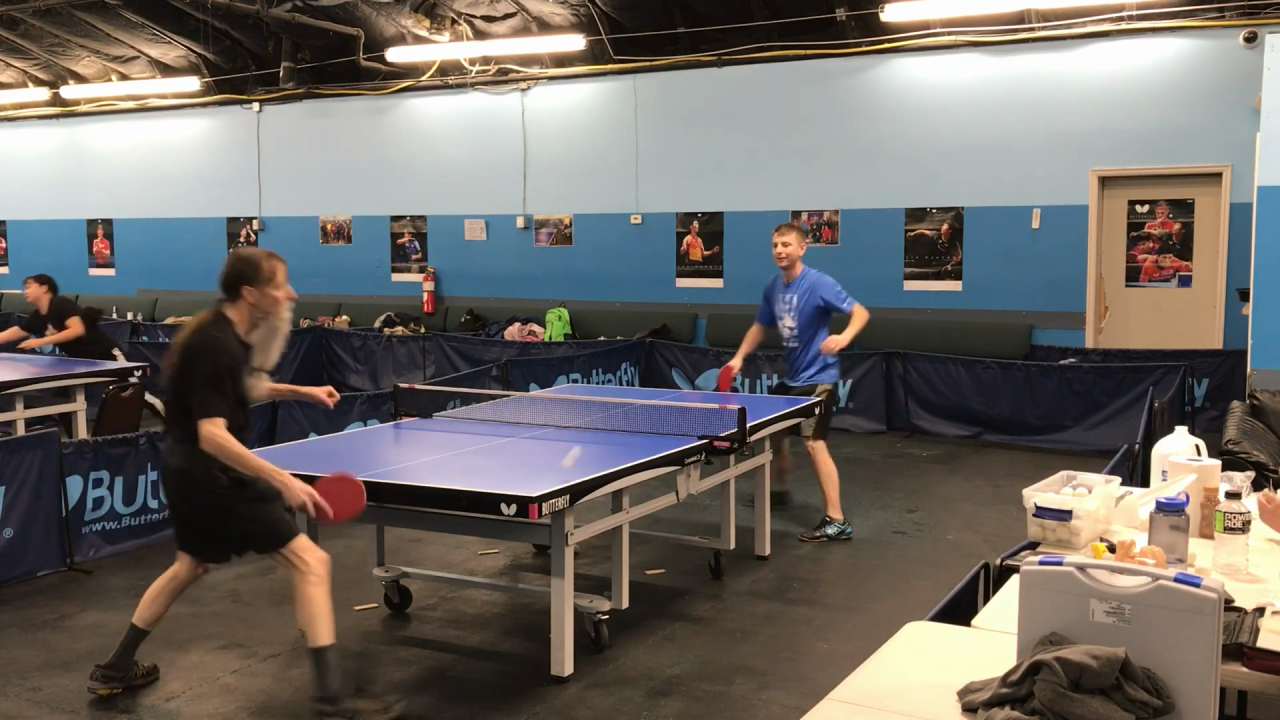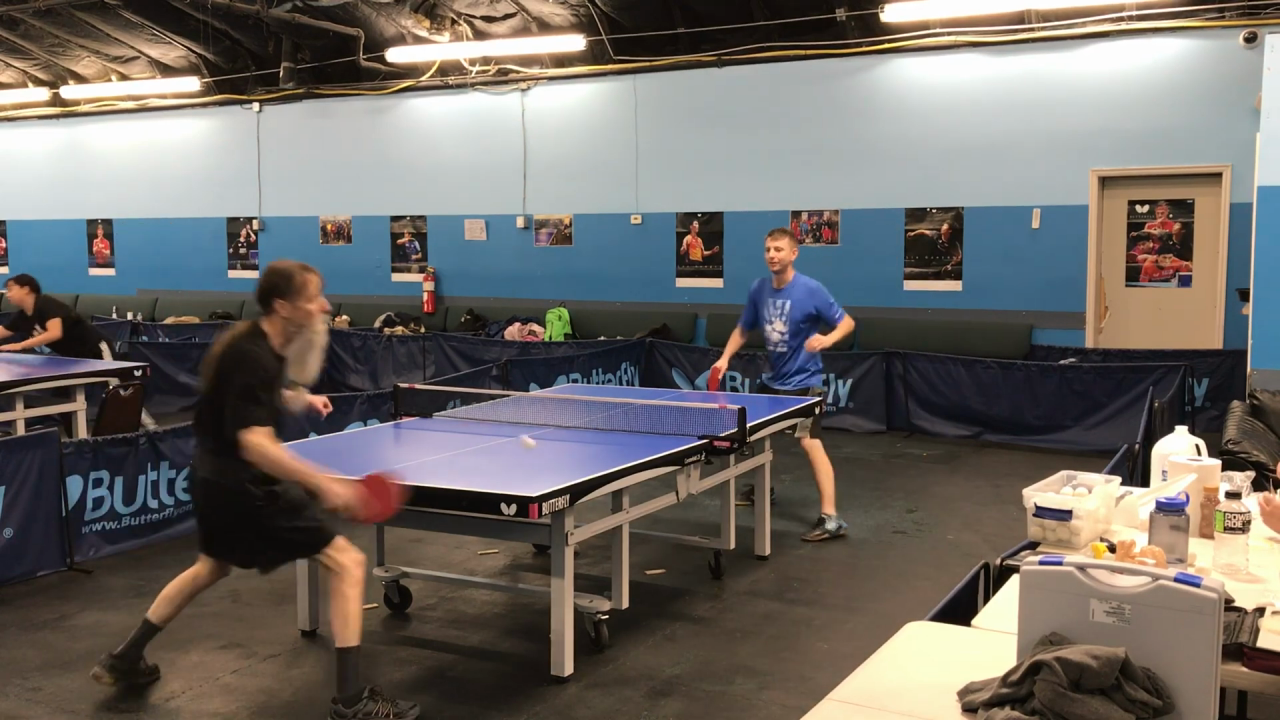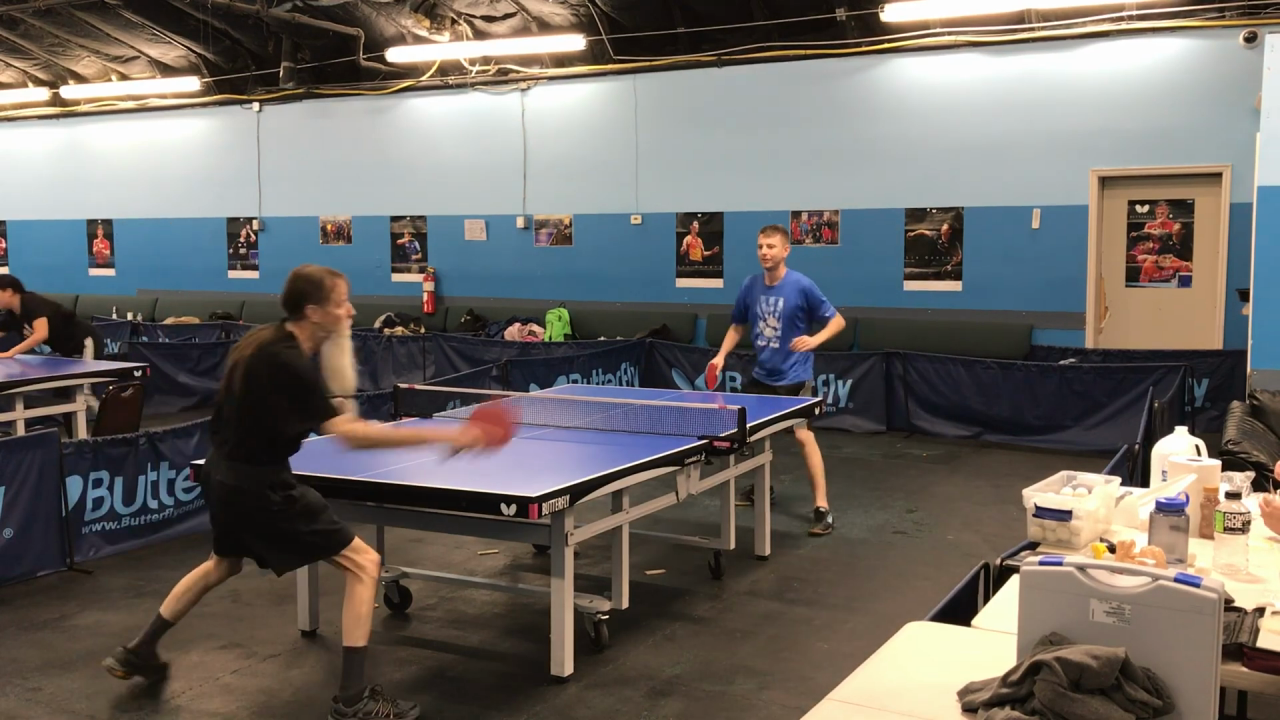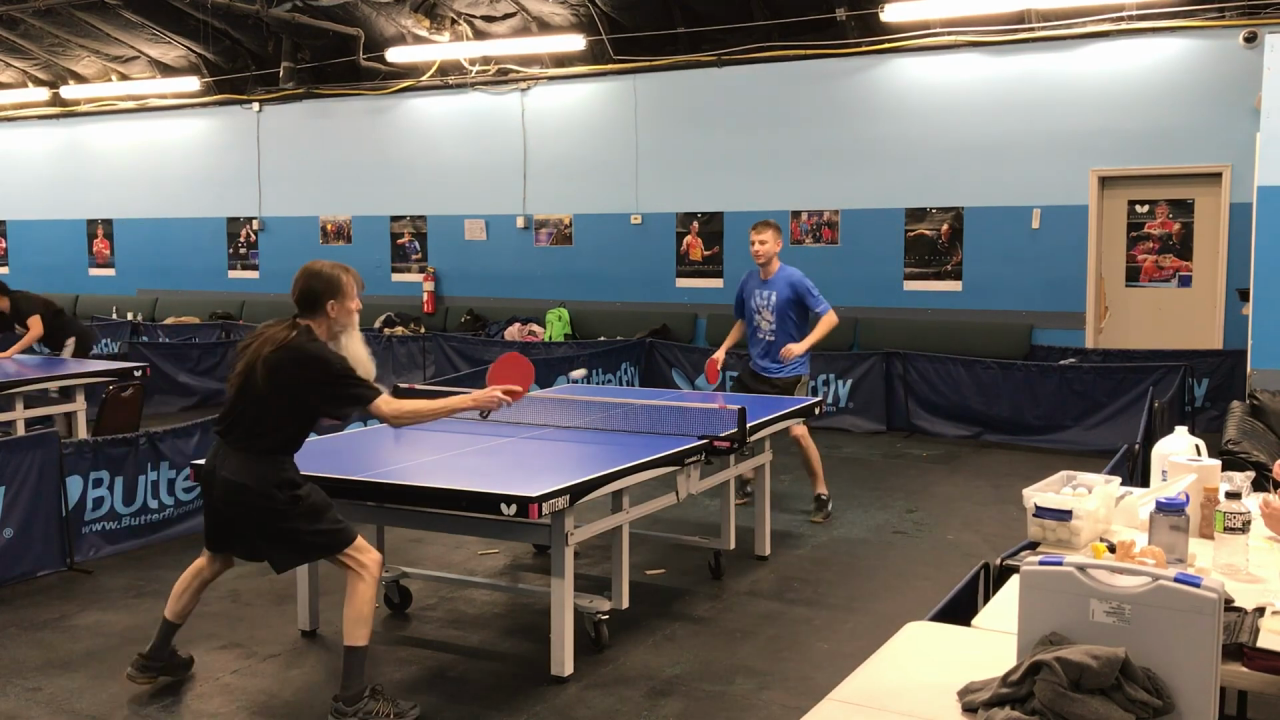
dt=0.1s
person 1, frame 1
left shoulder: (223, 331)
right shoulder: (217, 345)
right elbow: (213, 436)
left wrist: (302, 391)
right wrist: (282, 480)
left hip: (187, 468)
right hip: (210, 472)
left knee: (190, 563)
right knee: (311, 564)
left ankle: (116, 668)
person 1, frame 2
left shoulder: (251, 344)
right shoulder: (252, 358)
right elbow: (254, 443)
left wrist: (301, 400)
right wrist: (322, 481)
left hip: (213, 475)
right hip: (239, 484)
left knee: (212, 567)
right knee: (347, 564)
left ankle: (124, 660)
person 1, frame 3
left shoulder: (268, 342)
right shoulder: (286, 363)
right elbow: (350, 432)
left wrist: (327, 406)
right wrist: (439, 435)
left hip: (224, 474)
right hip: (258, 485)
left knee: (223, 562)
right knee: (363, 565)
left ankle: (138, 652)
person 1, frame 4
left shoulder: (267, 336)
right shoulder: (315, 359)
left elbow: (240, 400)
right elbow: (392, 411)
right wrist: (477, 400)
left hip: (221, 470)
right hip: (264, 482)
left knee: (215, 559)
right knee: (365, 564)
left ankle: (156, 656)
person 2, frame 1
left shoulder: (818, 283)
right shoulder: (773, 286)
left elbow: (861, 313)
right elbow: (760, 325)
left wrist: (844, 337)
right wrist: (739, 357)
left hip: (817, 377)
right hip: (791, 377)
left knee: (813, 443)
left ankle: (836, 520)
right ankle: (782, 489)
person 2, frame 2
left shoulder: (811, 289)
right shoulder: (759, 289)
left elbow: (847, 322)
right elbow: (743, 329)
left wrist: (827, 340)
right wrist: (725, 358)
left hip: (804, 383)
right hip: (771, 381)
left knee: (810, 443)
left ankle: (831, 518)
person 2, frame 3
left shoulder: (802, 286)
right shoulder: (750, 285)
left elbow: (837, 321)
right elbow: (738, 325)
left wrist: (815, 339)
right wrist: (721, 355)
left hip: (795, 378)
right hip: (762, 376)
left knee: (803, 435)
left ankle: (822, 509)
person 2, frame 4
left shoulder: (794, 279)
right shoulder: (747, 281)
left elbow: (830, 317)
left wrist: (803, 345)
right wrist: (723, 349)
left hip: (789, 372)
right hip: (756, 369)
left knee: (798, 433)
left ankle: (821, 494)
right ankle: (747, 481)
